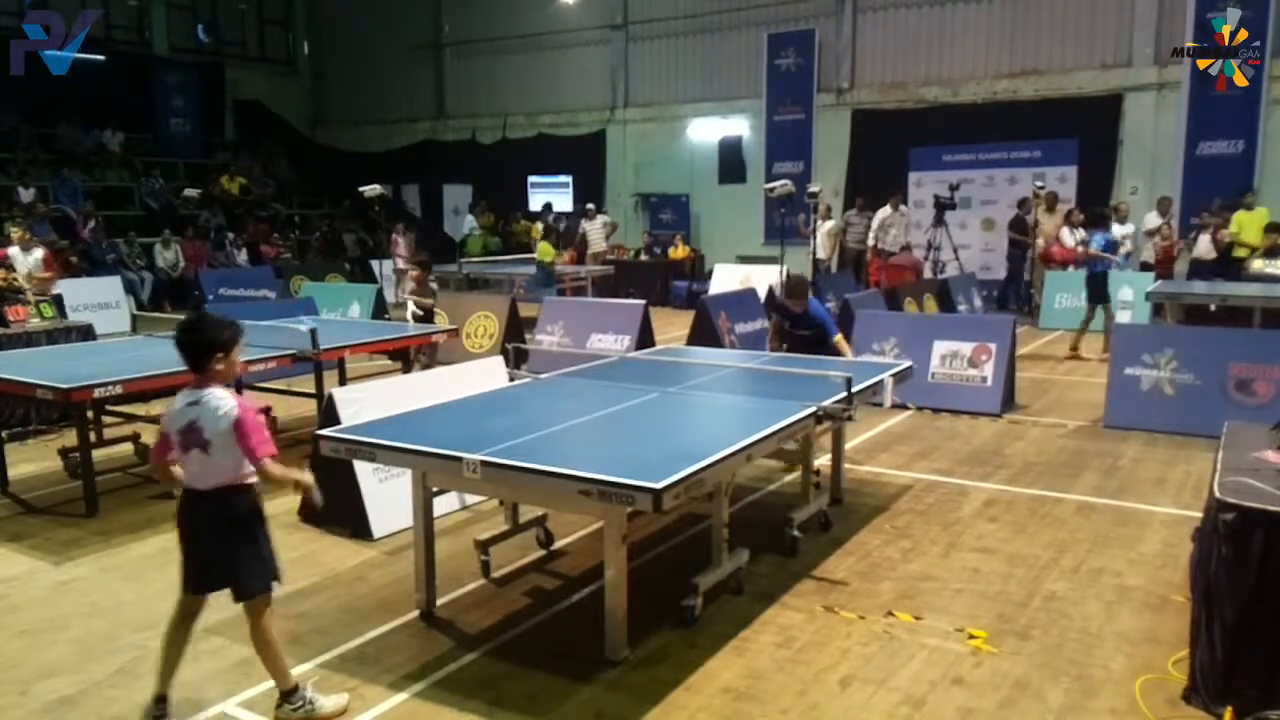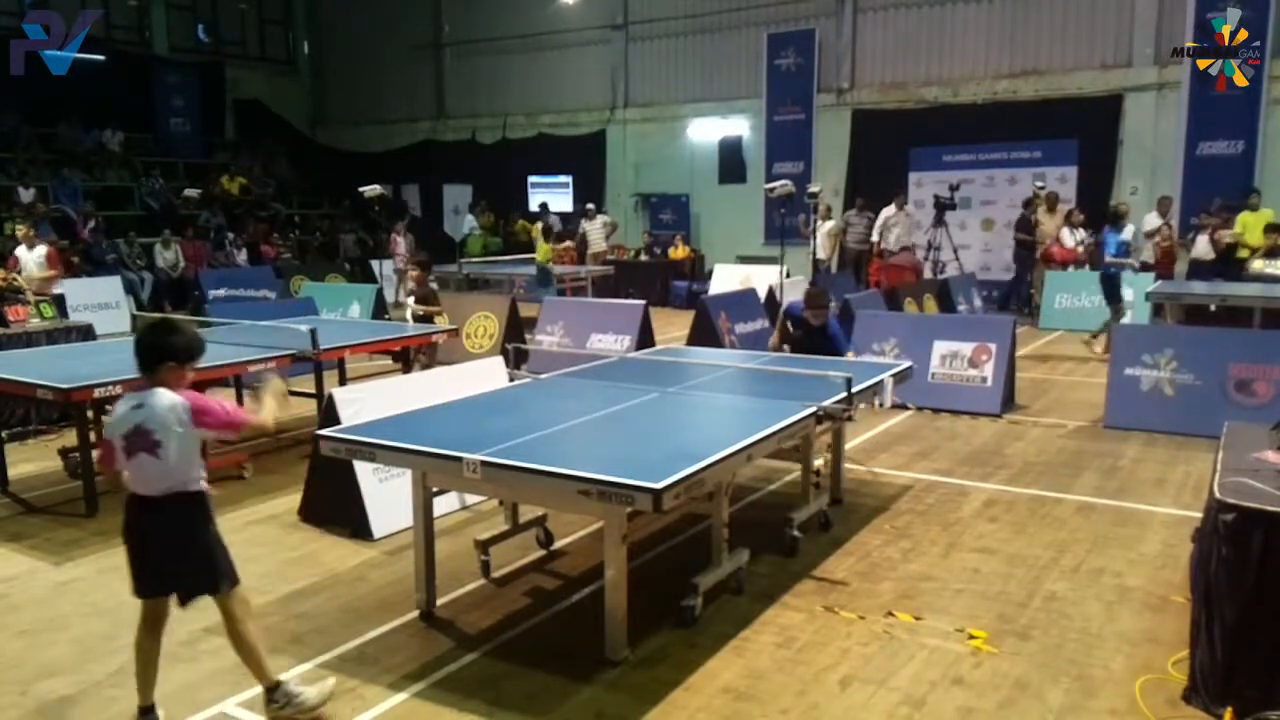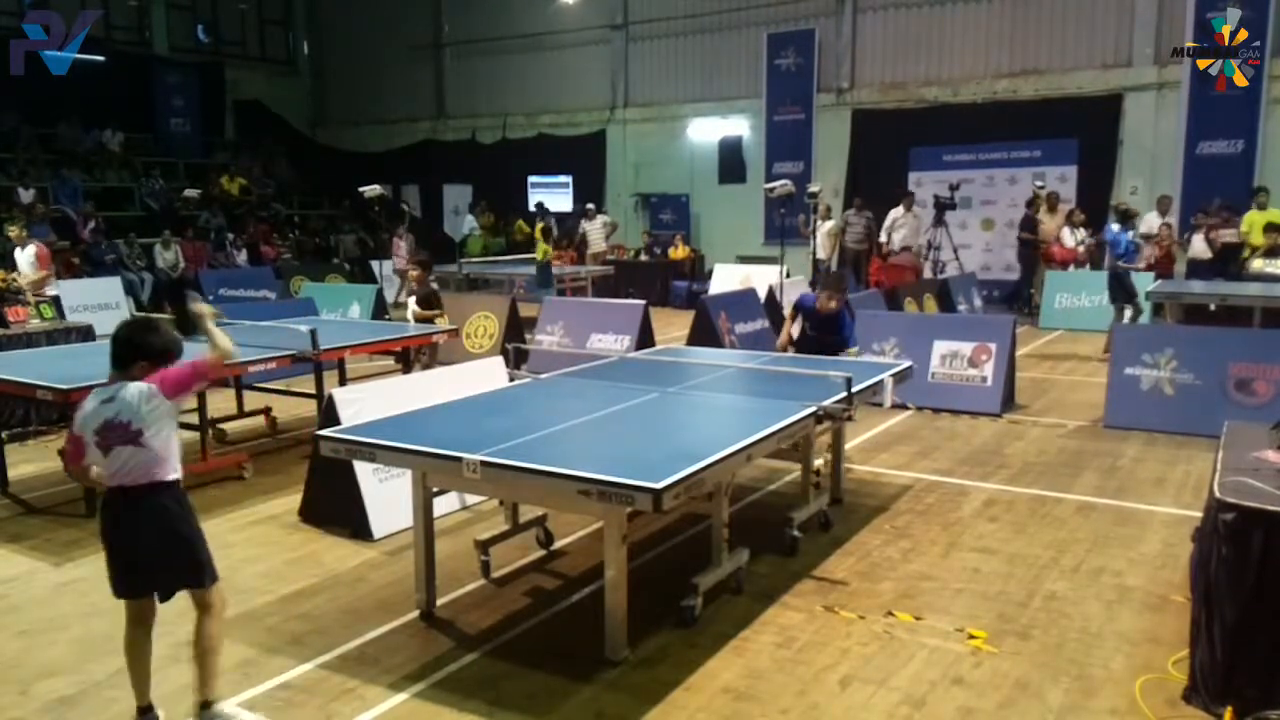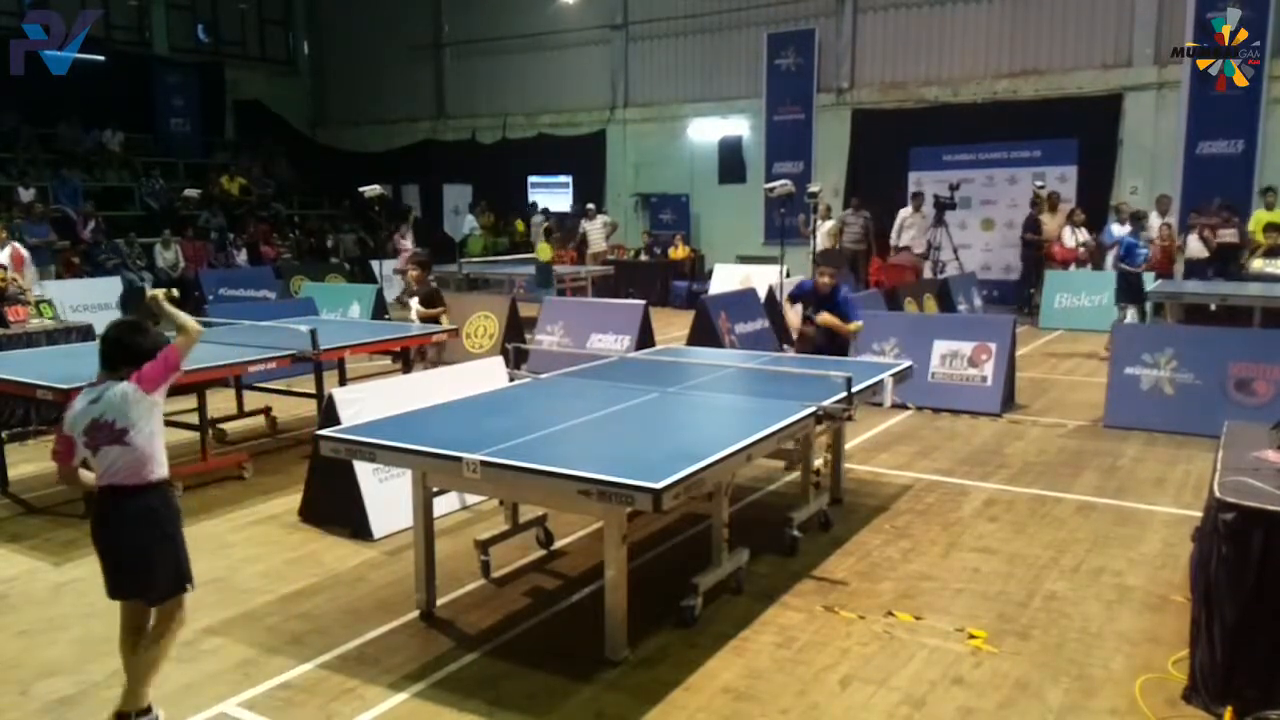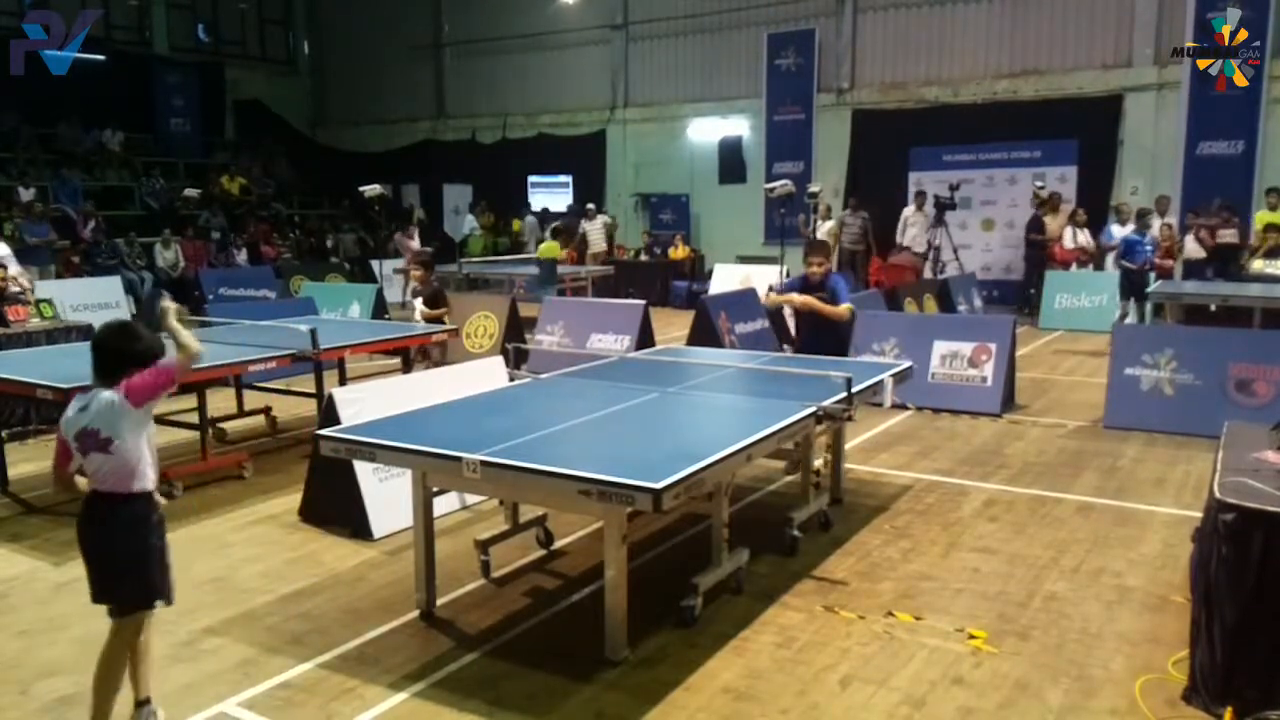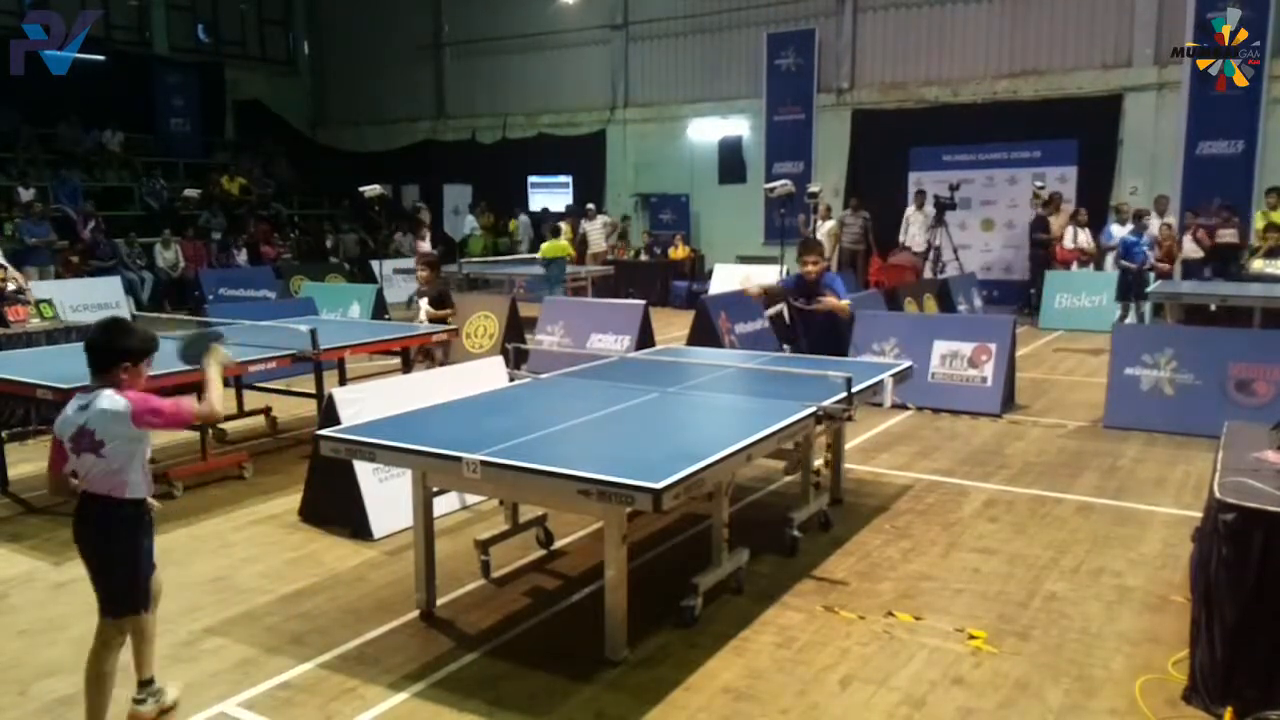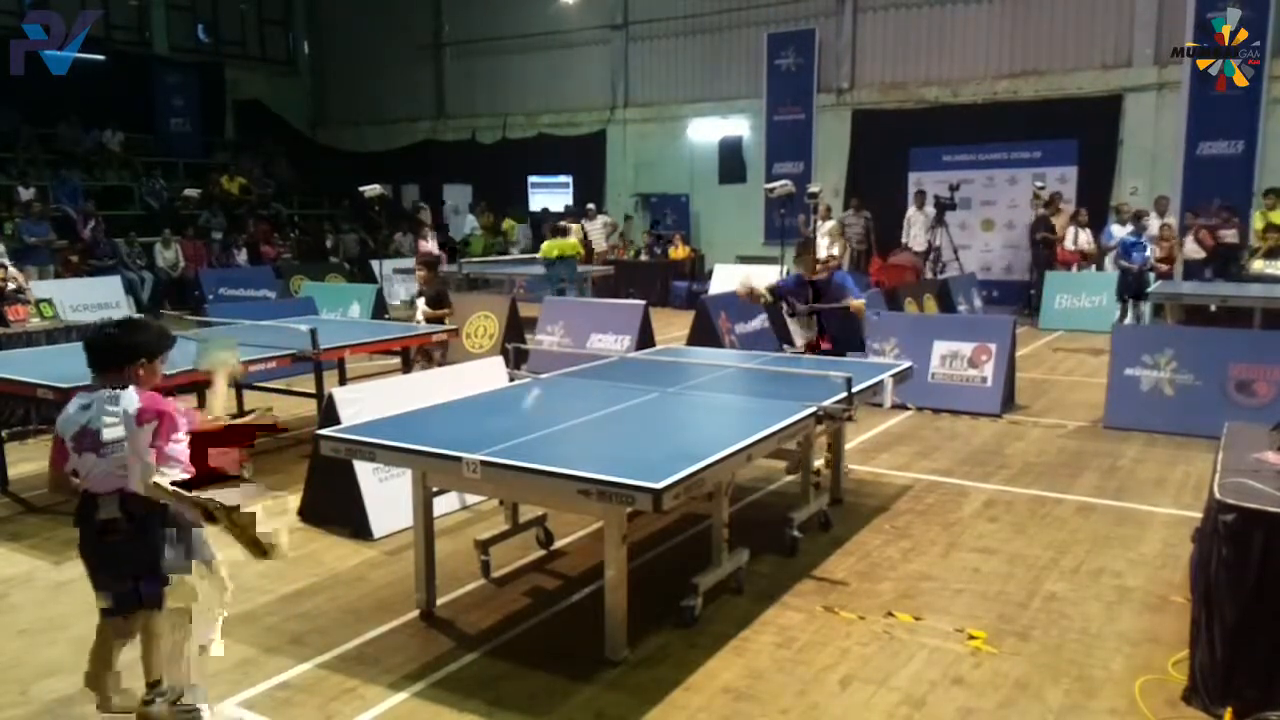
dt=0.2s
person 1, frame 1
left shoulder: (175, 409)
right shoulder: (236, 410)
left elbow: (162, 467)
right elbow: (267, 471)
right wrist: (300, 477)
left hip: (192, 511)
right hip: (234, 511)
left knee: (189, 606)
right knee: (259, 609)
person 1, frame 2
left shoulder: (117, 412)
right shoulder: (186, 407)
left elbow: (113, 474)
right elbow: (262, 424)
right wrist: (273, 394)
left hip: (140, 517)
right hip: (185, 516)
left knee: (153, 614)
right knee: (234, 608)
person 1, frame 3
left shoulder: (87, 408)
right shoulder: (156, 392)
left elbow: (77, 470)
right elbow: (225, 353)
right wrist: (205, 320)
left hip: (118, 514)
right hip: (164, 508)
left knee: (139, 617)
right knee: (211, 604)
person 1, frame 4
left shoulder: (77, 407)
right shoulder: (138, 389)
left elbow: (68, 475)
right elbow: (192, 332)
right wrist: (162, 305)
left hip: (108, 512)
right hip: (151, 509)
left knee: (134, 617)
right knee: (170, 616)
person 1, frame 5
left shoulder: (74, 411)
right shoulder: (126, 399)
left elbow: (64, 481)
right elbow: (192, 353)
right wrist: (170, 318)
left hip: (97, 516)
right hip: (133, 519)
left knee: (141, 604)
right knee: (130, 627)
person 1, frame 6
left shoulder: (69, 414)
right shoulder: (135, 408)
left elbow: (57, 484)
right elbow: (211, 412)
right wrist: (212, 366)
left hip: (90, 517)
right hip: (123, 522)
left knee: (147, 593)
right knee: (114, 630)
person 1, frame 7
left shoulder: (101, 401)
right shoulder: (150, 408)
left hip: (99, 517)
right hip: (126, 520)
left knee: (147, 603)
right knee: (120, 627)
